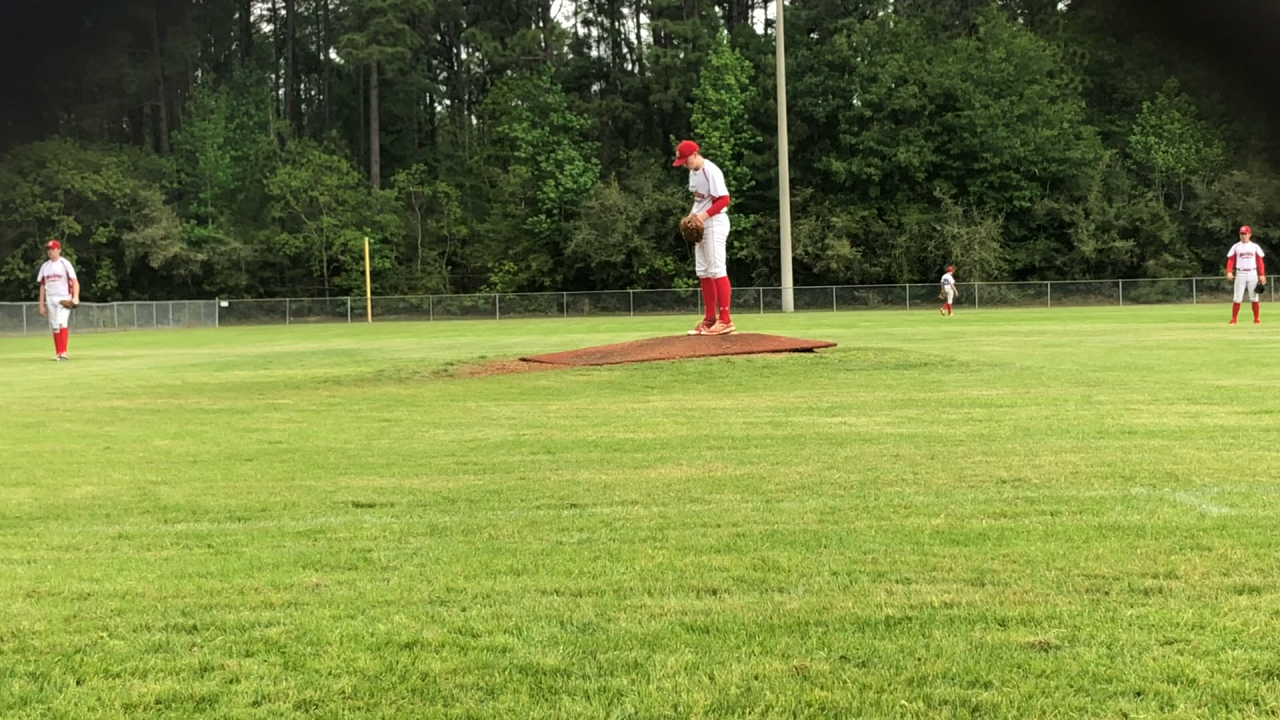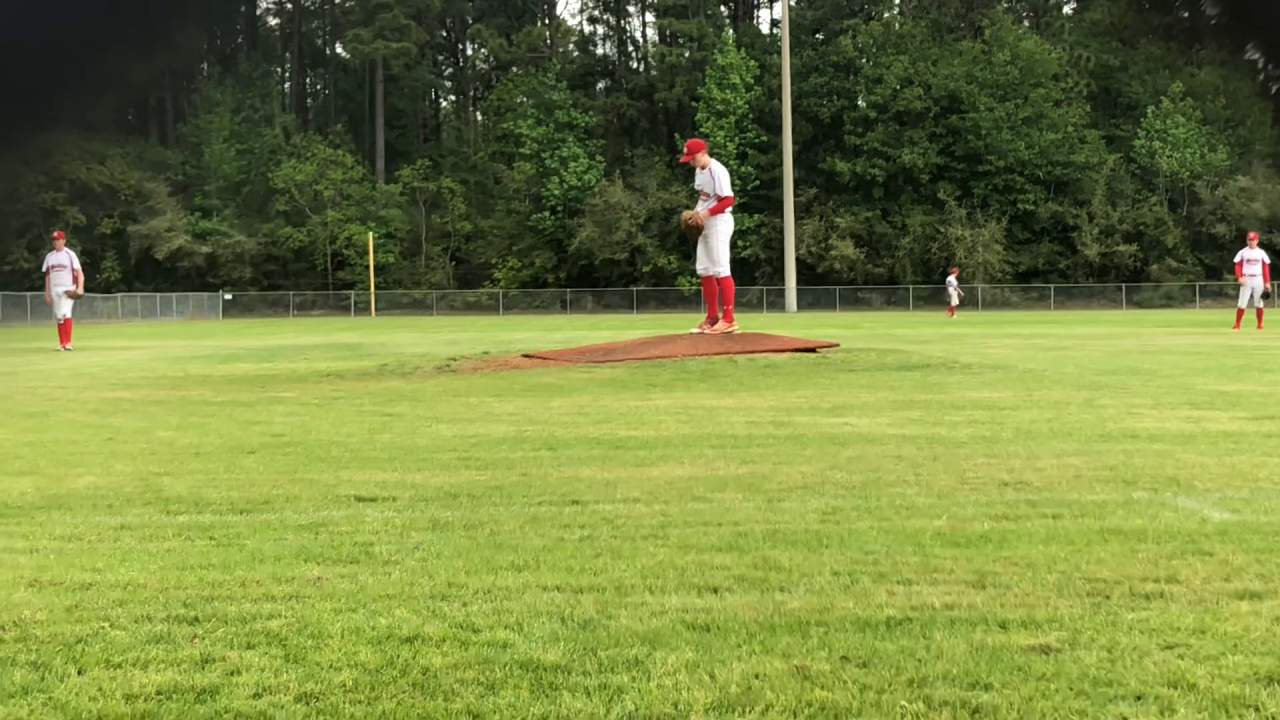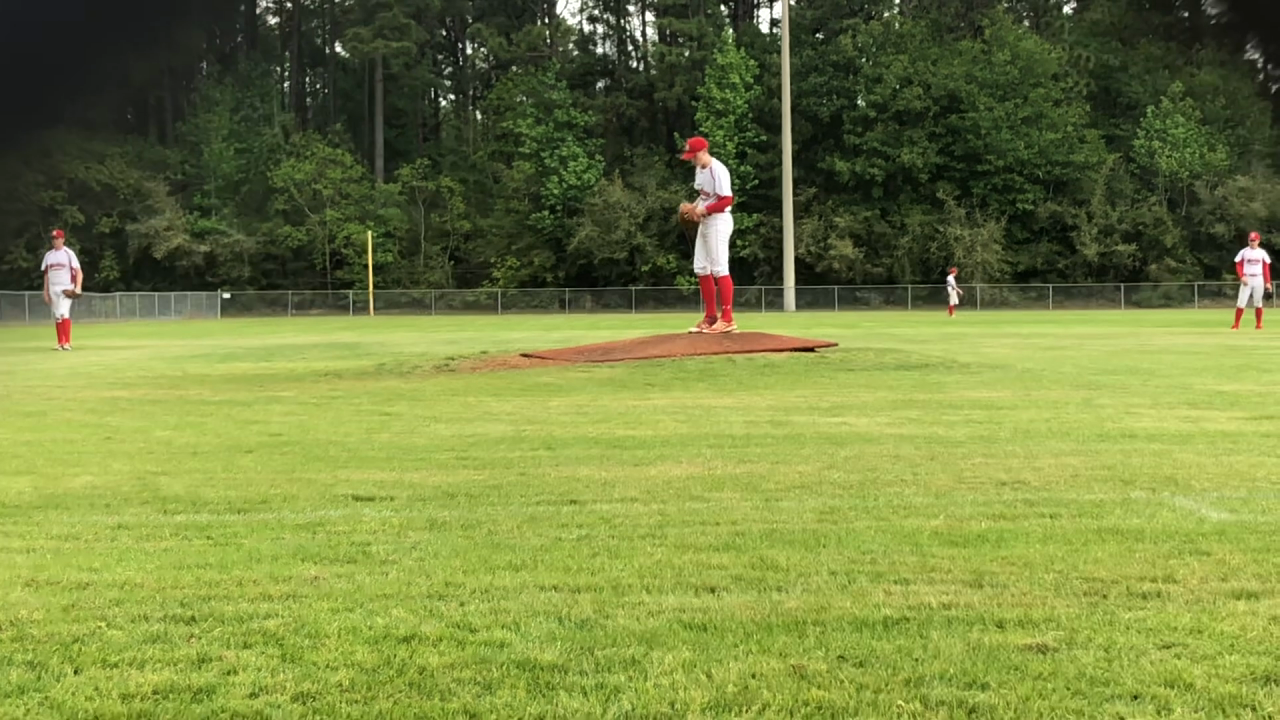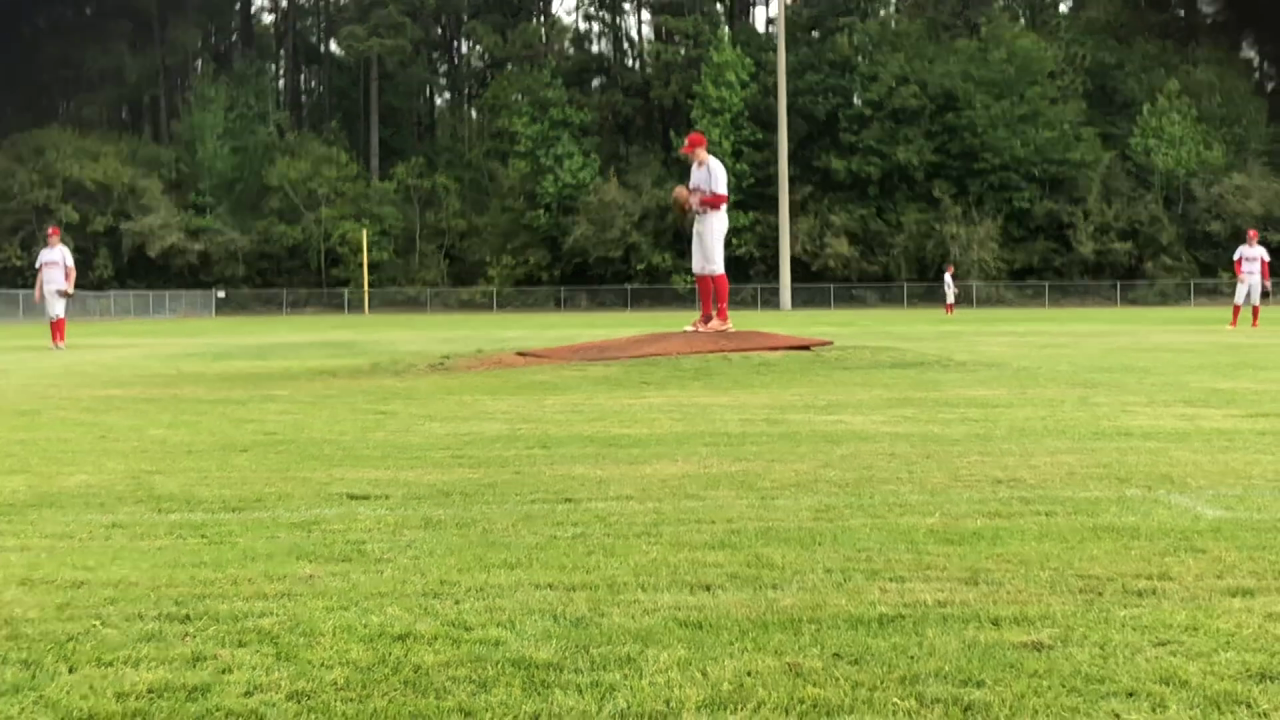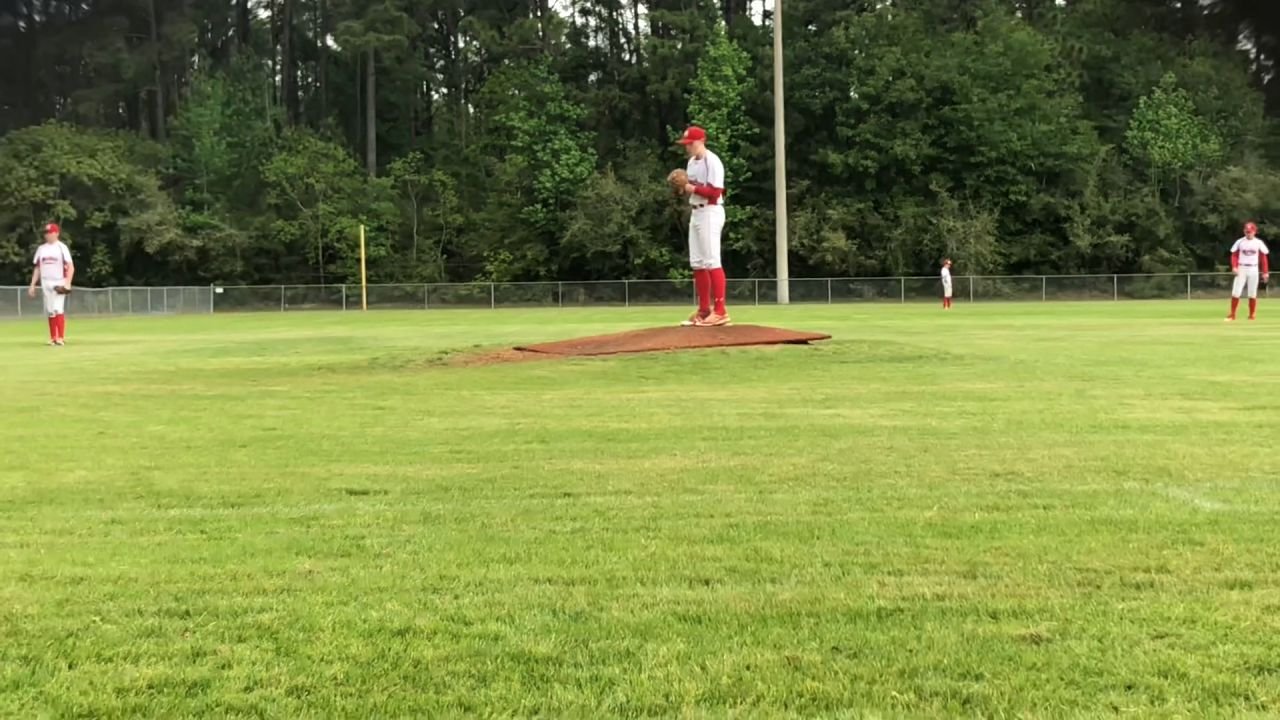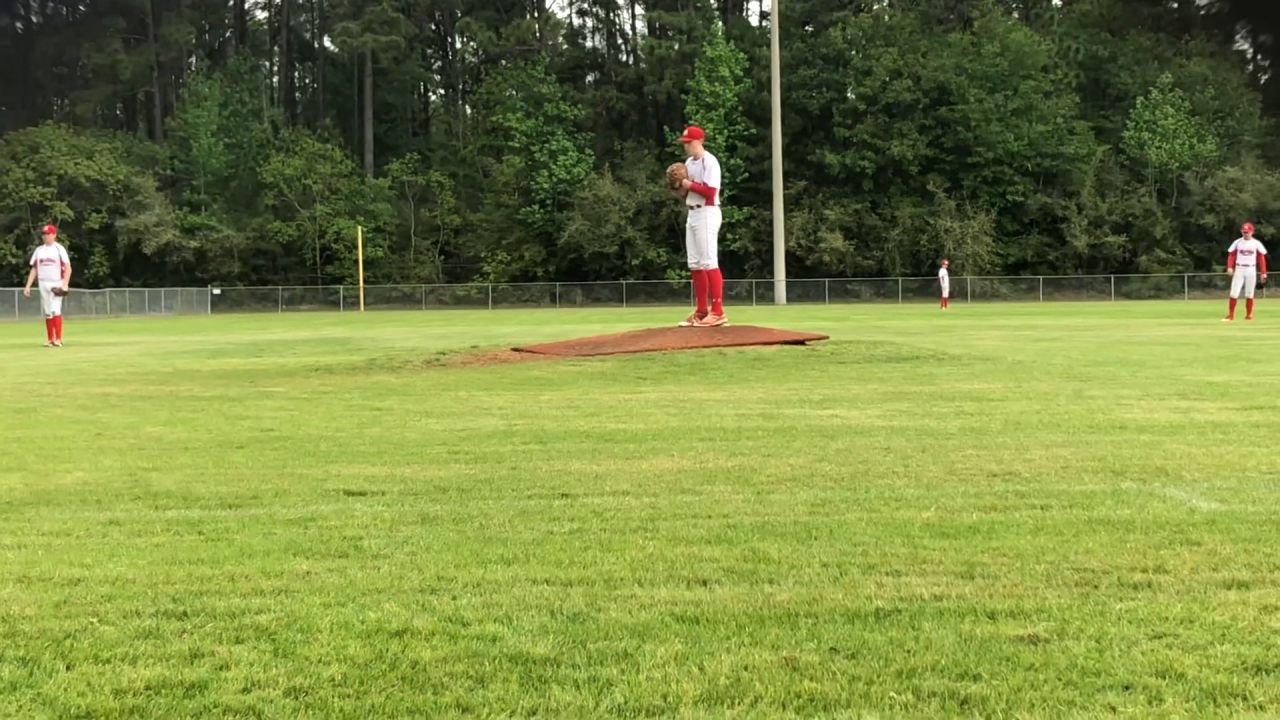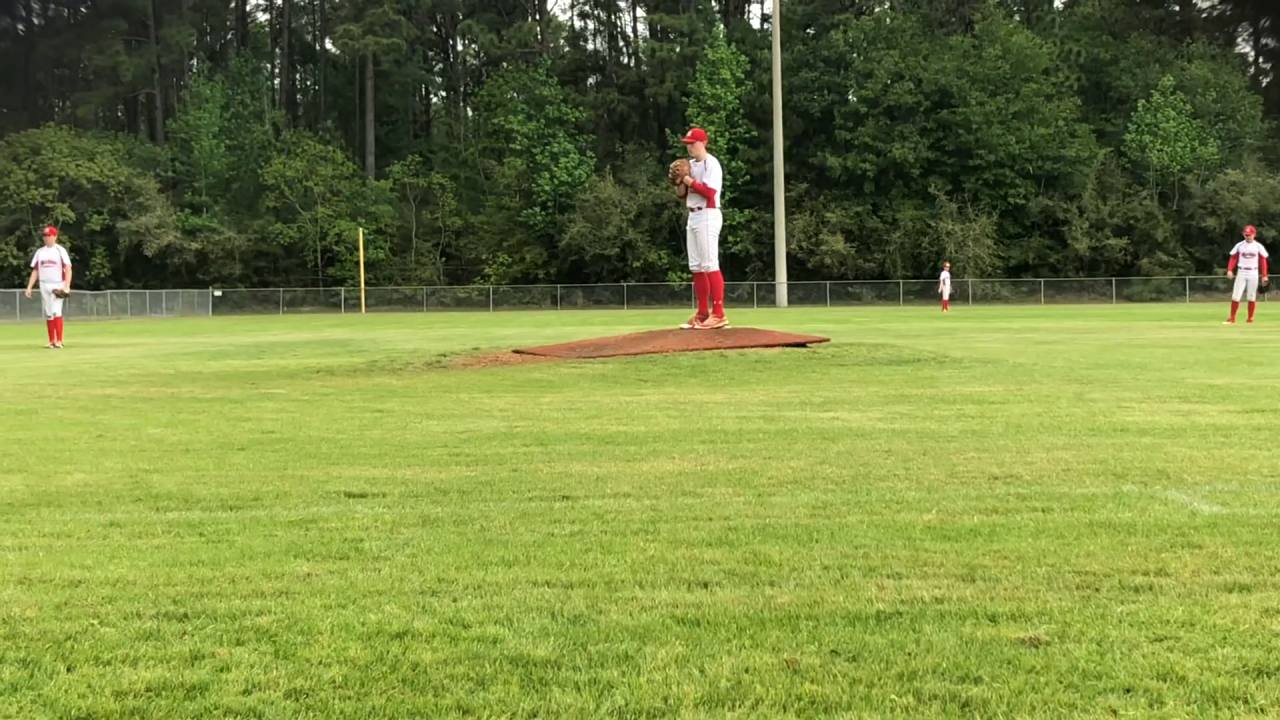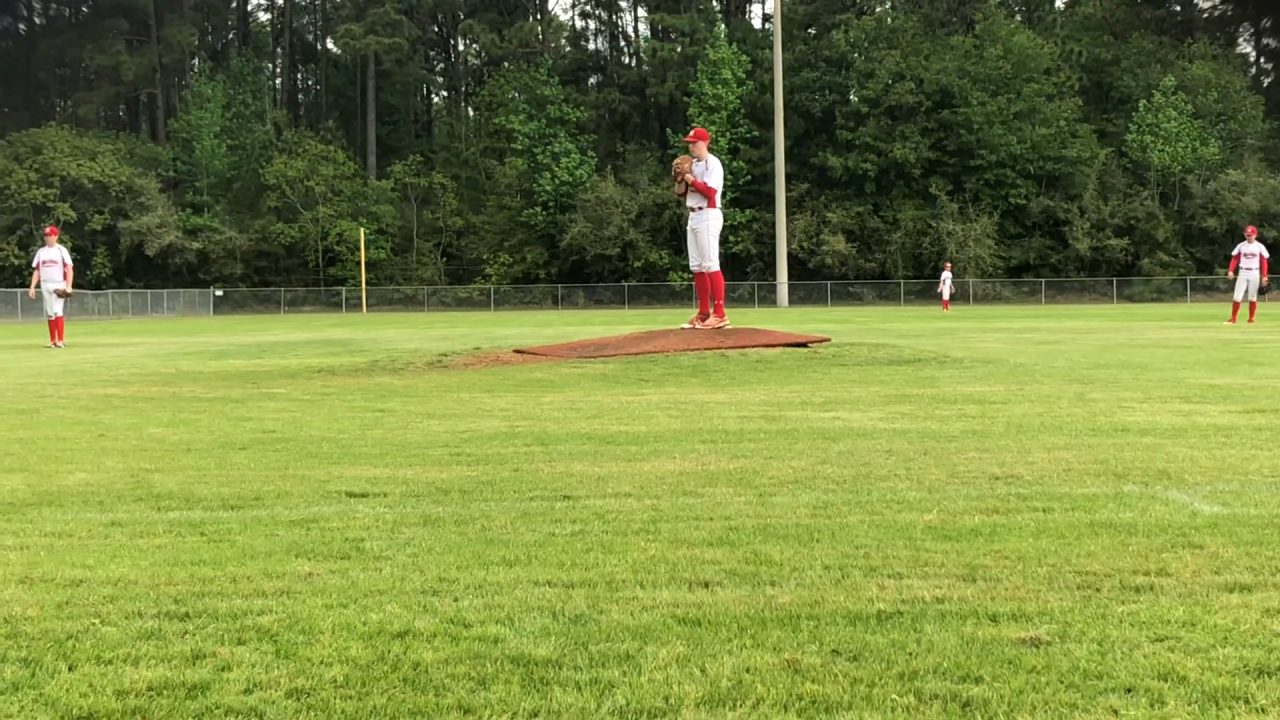
dt=0.1s
person 1, frame 1
left shoulder: (711, 171)
right shoulder: (693, 172)
left elbow: (725, 199)
left wrist: (706, 214)
right wrist: (693, 215)
left hip: (715, 222)
right hip: (701, 224)
left knee: (717, 270)
right knee: (703, 273)
left ankle: (725, 320)
right ankle: (710, 318)
person 1, frame 2
left shoulder: (717, 171)
right shoulder: (699, 171)
left elbow: (729, 200)
left wrist: (707, 213)
right wrist: (697, 212)
left hip: (719, 222)
right hip: (705, 223)
left knee: (721, 270)
right knee: (704, 271)
left ankle: (728, 319)
right ankle: (712, 317)
person 1, frame 3
left shoulder: (718, 170)
right shoulder: (699, 170)
left elbow: (727, 200)
left wrist: (704, 208)
right wrist: (695, 207)
left hip: (718, 221)
right hip: (704, 222)
left knee: (720, 269)
right knee: (701, 269)
left ankle: (727, 319)
right ankle: (710, 316)
person 1, frame 4
left shoulder: (715, 167)
right shoulder: (695, 167)
left elbow: (721, 199)
left wrist: (697, 201)
right wrist: (688, 199)
left hip: (713, 219)
right hip: (699, 220)
left knee: (715, 268)
right knee: (700, 269)
left ankle: (723, 317)
right ankle: (706, 315)
person 1, frame 5
left shoulder: (712, 161)
right shoulder: (691, 162)
left elbow: (716, 192)
left wrist: (693, 188)
right wrist: (682, 187)
left hip: (710, 213)
right hip: (696, 213)
left knee: (712, 261)
right knee: (697, 263)
left ankle: (720, 312)
right ankle: (704, 310)
person 1, frame 6
left shoulder: (709, 162)
right shoulder: (689, 162)
left elbow: (711, 192)
left wrist: (689, 185)
right wrist: (679, 184)
left hip: (706, 214)
right hip: (692, 214)
left knee: (709, 262)
right knee: (695, 264)
left ankle: (717, 312)
right ankle: (702, 311)
person 1, frame 7
left shoulder: (711, 164)
right shoulder: (690, 164)
left elbow: (709, 192)
right elbow: (684, 195)
left wrist: (691, 182)
right wrist: (679, 181)
left hip: (707, 216)
right hip: (692, 216)
left knee: (710, 264)
right knee: (696, 266)
left ankle: (718, 314)
right ankle: (703, 313)
person 1, frame 8
left shoulder: (713, 163)
right shoulder: (692, 164)
left elbow: (710, 192)
right elbow: (683, 193)
left wrist: (692, 180)
right wrist: (681, 180)
left hip: (708, 216)
right hip: (693, 216)
left knee: (710, 265)
right knee: (696, 266)
left ankle: (719, 314)
right ankle: (704, 313)
